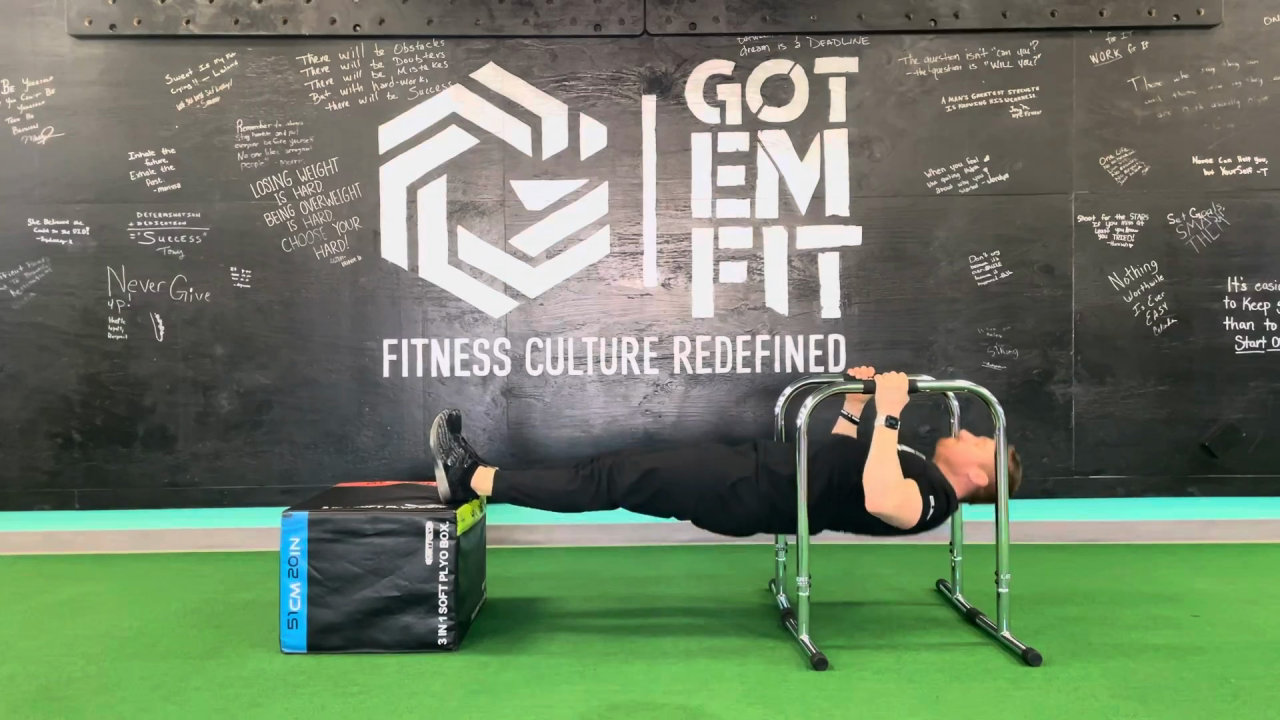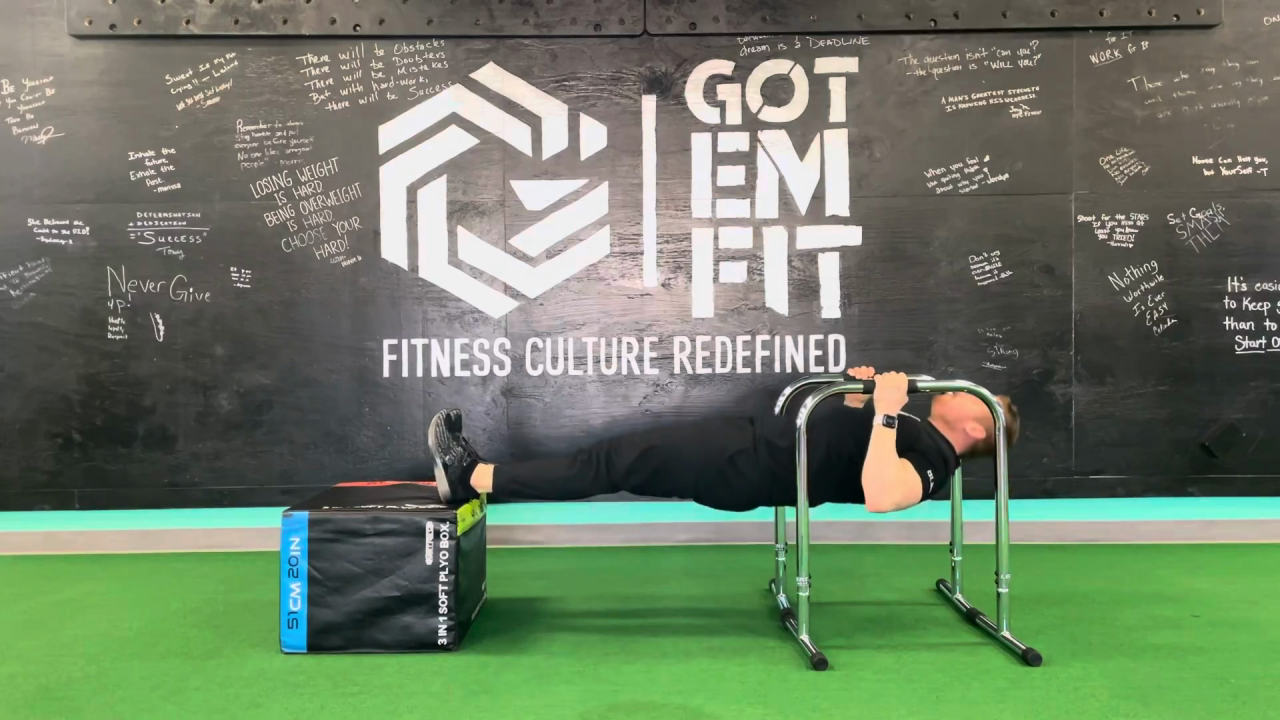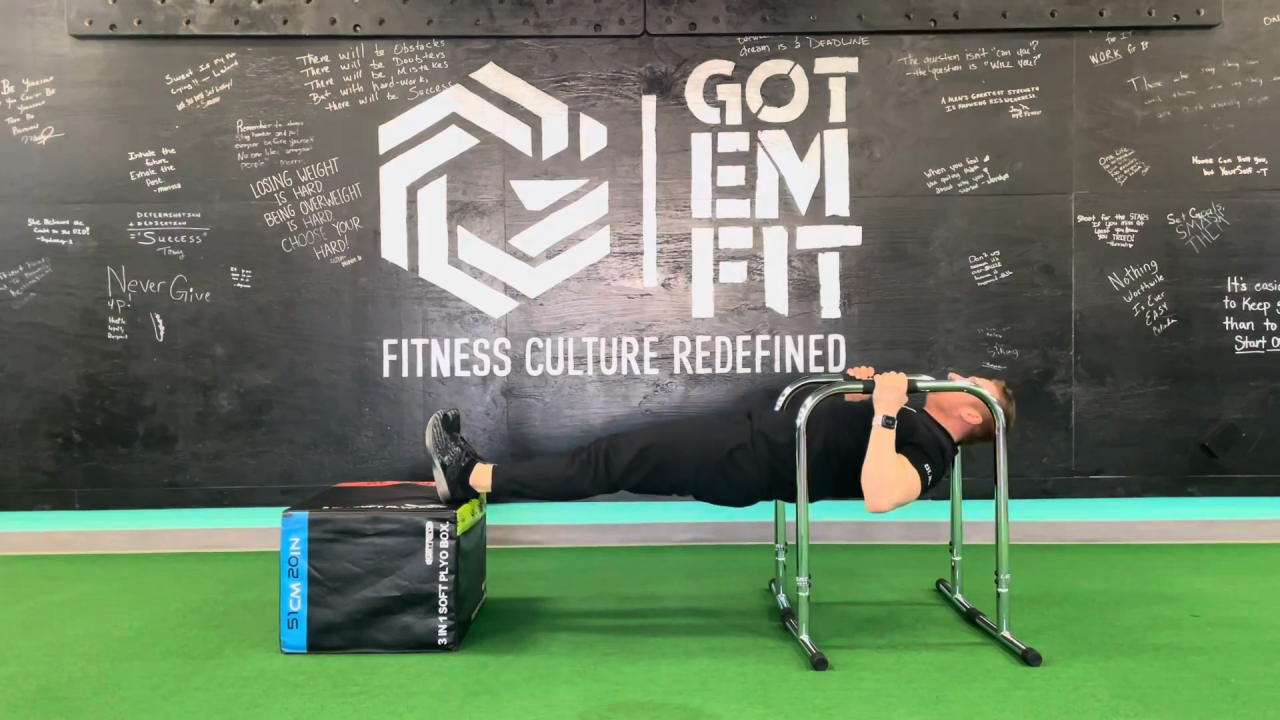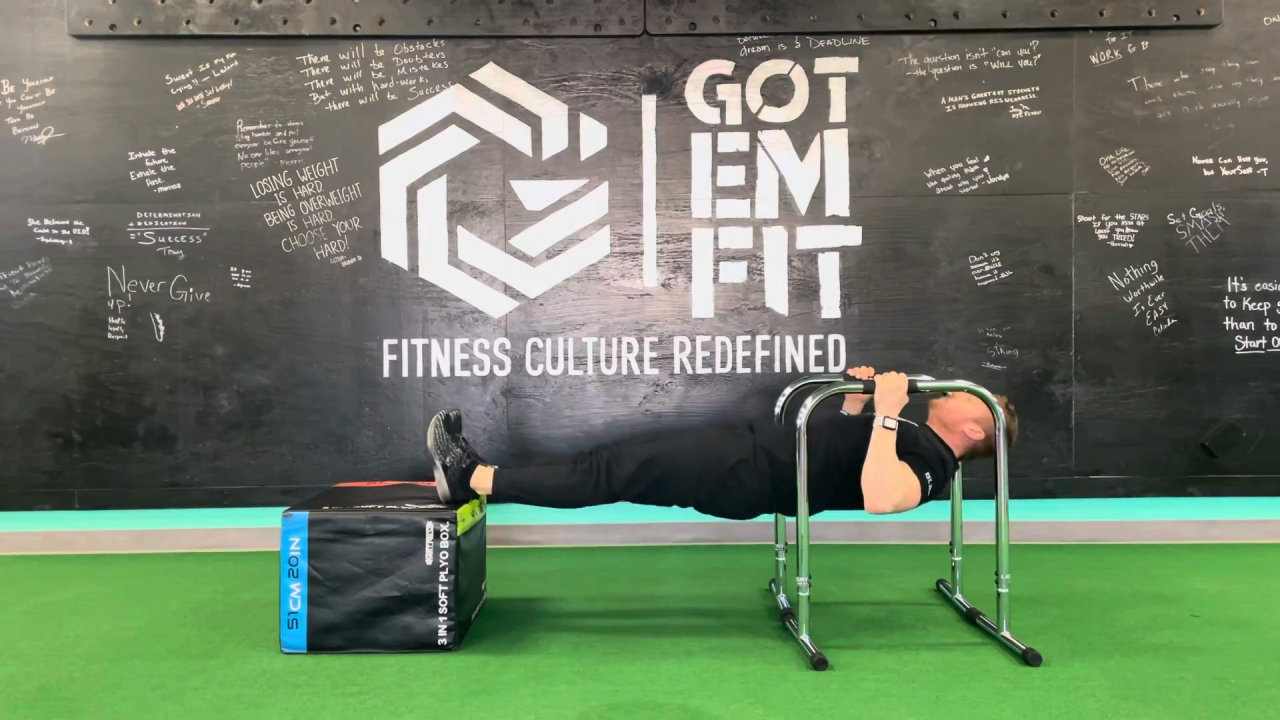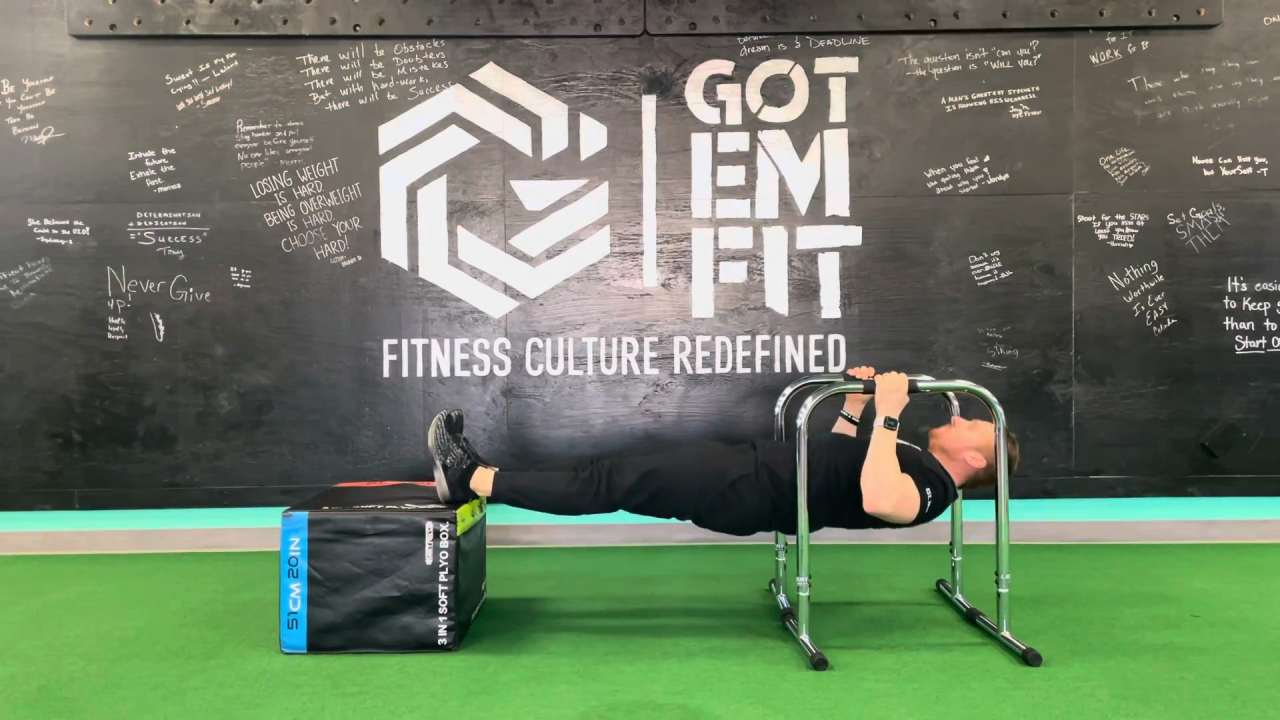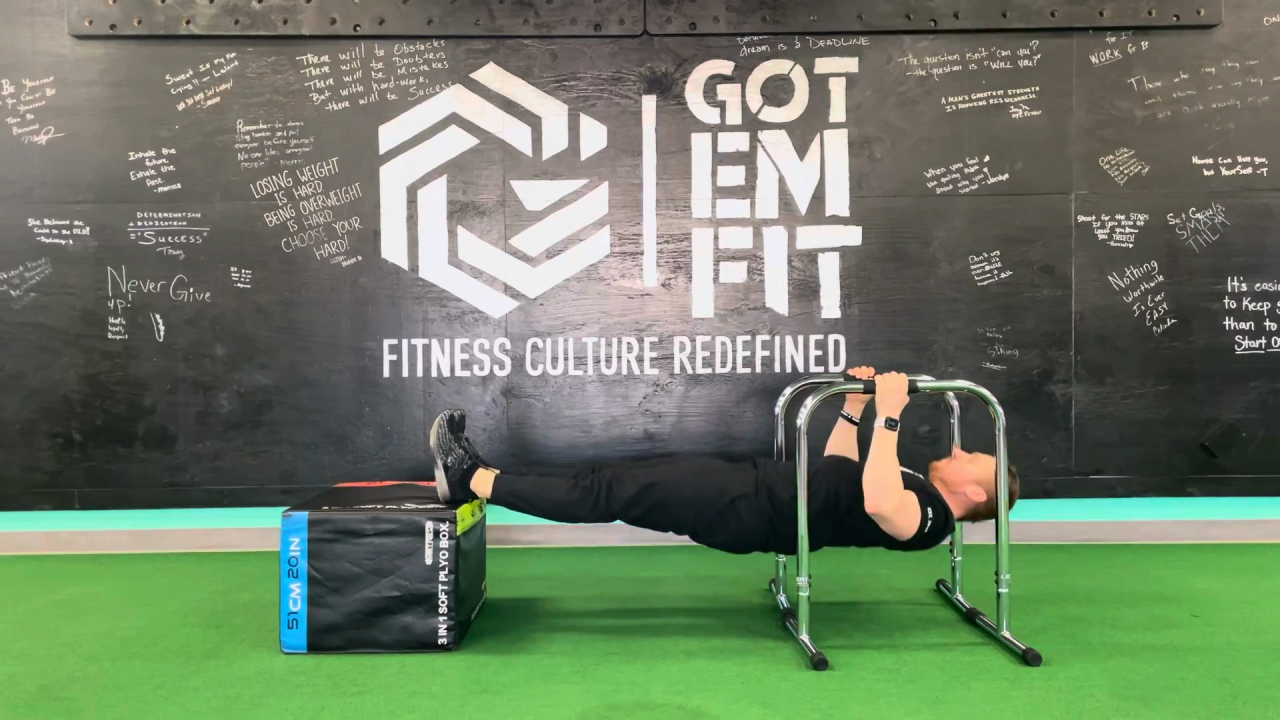
dt=0.2s
person 1, frame 1
left shoulder: (930, 498)
right shoulder: (921, 475)
left elbow: (876, 498)
left wrist: (888, 414)
right wrist: (855, 403)
left hip: (747, 493)
right hip: (750, 469)
left knee: (609, 483)
right knee: (615, 471)
left ankle: (473, 479)
right ankle: (476, 474)
person 1, frame 2
left shoulder: (929, 462)
right shoulder: (919, 440)
left elbow: (878, 497)
left wrist: (885, 412)
right wrist: (861, 394)
left hip: (746, 465)
right hip: (749, 441)
left knee: (608, 467)
right knee: (613, 458)
left ankle: (472, 477)
right ankle: (475, 472)
person 1, frame 3
left shoulder: (927, 452)
right shoulder: (917, 433)
left elbow: (878, 496)
left wrist: (885, 411)
right wrist: (861, 392)
left hip: (746, 461)
right hip: (749, 435)
left knee: (605, 466)
right knee: (611, 456)
left ankle: (471, 476)
right ankle: (476, 472)
person 1, frame 4
left shoulder: (930, 464)
right shoulder: (918, 446)
left elbow: (877, 497)
left wrist: (886, 412)
right wrist: (858, 400)
left hip: (748, 474)
right hip: (750, 450)
left knee: (607, 476)
right knee: (612, 463)
left ankle: (472, 478)
right ankle: (477, 472)
person 1, frame 5
left shoulder: (927, 489)
right shoulder: (918, 468)
left elbow: (874, 500)
left wrist: (887, 413)
right wrist: (856, 404)
left hip: (747, 491)
right hip: (751, 465)
left knee: (606, 485)
right knee: (611, 473)
left ankle: (472, 478)
right ankle: (476, 473)
person 1, frame 6
left shoulder: (926, 518)
right shoulder: (919, 495)
left elbow: (876, 502)
left wrist: (887, 416)
right wrist: (854, 406)
left hip: (747, 510)
right hip: (751, 484)
left knee: (605, 496)
right knee: (610, 481)
left ankle: (472, 480)
right ankle: (475, 473)
